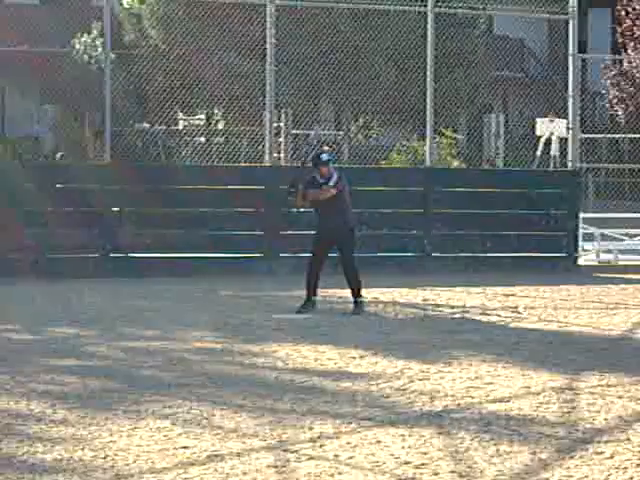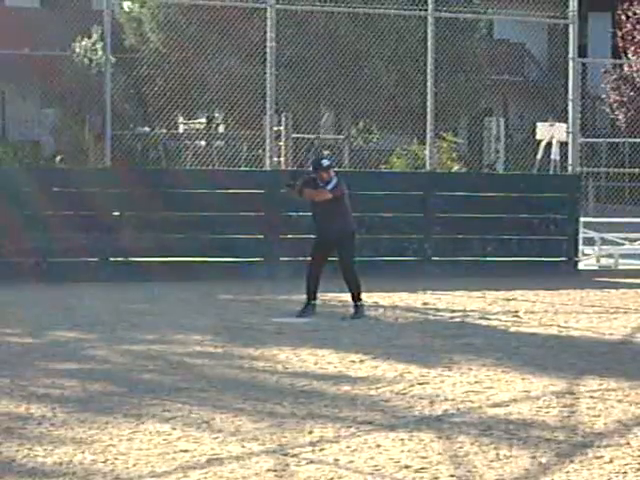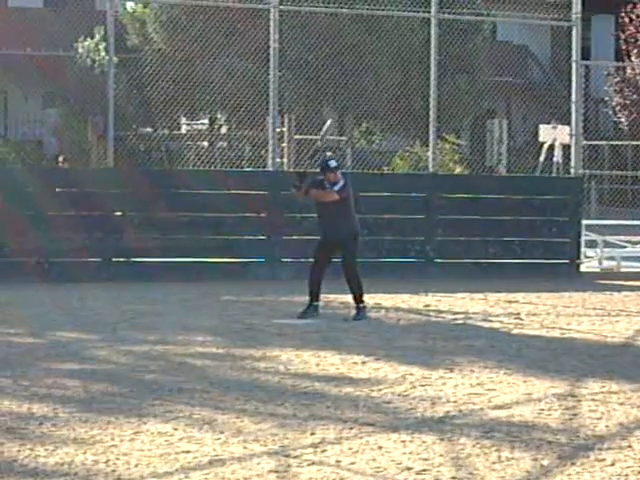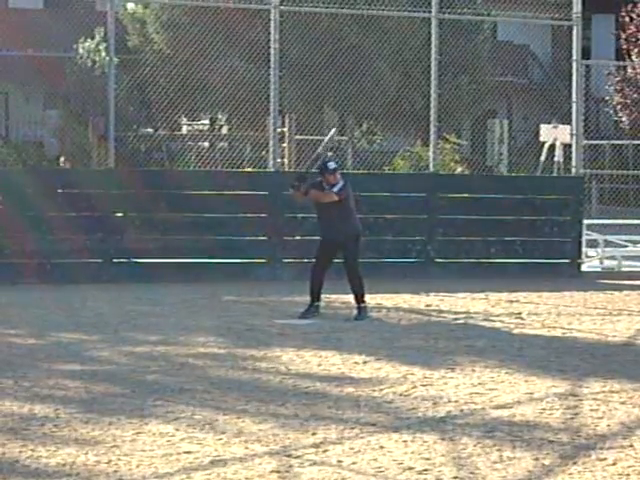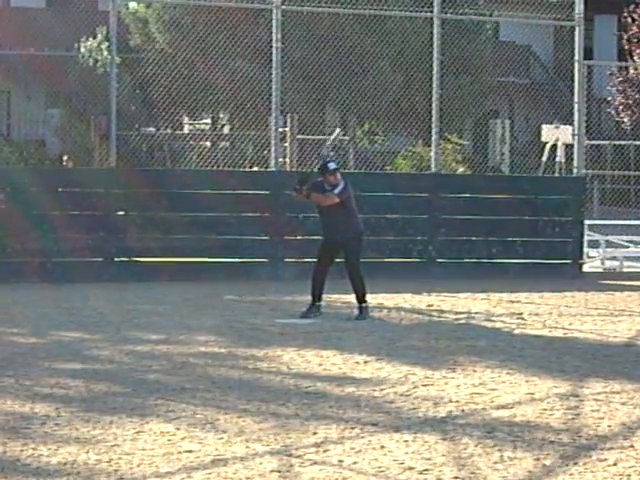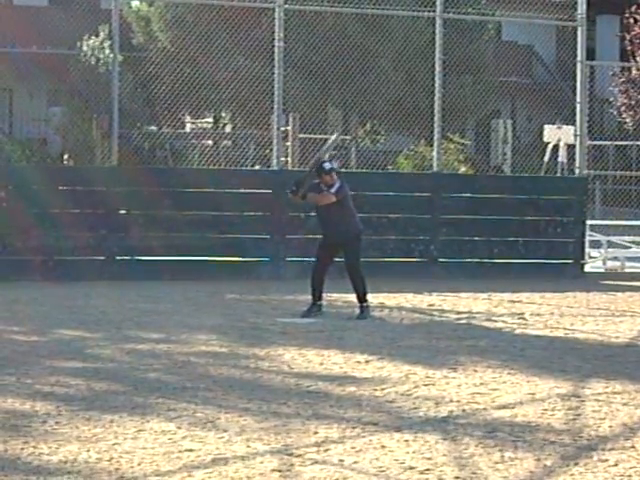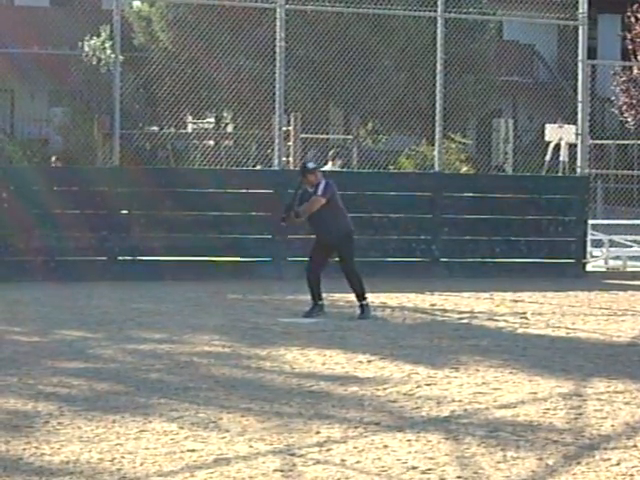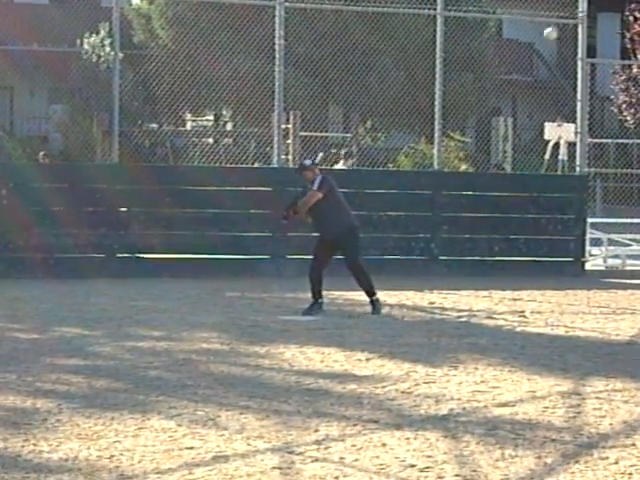
dt=0.5s
person 1, frame 1
left shoulder: (338, 177)
right shoulder: (311, 181)
left elbow: (324, 194)
right elbow: (301, 202)
left wrist: (305, 192)
right wrist: (298, 191)
left hip: (345, 228)
right hip: (324, 229)
left knee: (348, 264)
right knee: (314, 264)
left ankle: (358, 300)
right ankle: (310, 300)
person 1, frame 2
left shoulder: (337, 183)
right shoulder: (311, 181)
left elbow: (319, 196)
right elbow: (297, 189)
left wrist: (301, 190)
right wrist: (295, 185)
left hip: (344, 233)
right hip: (324, 234)
left knee: (347, 267)
right knee: (313, 268)
left ankle: (358, 304)
right ankle: (311, 303)
person 1, frame 3
left shoulder: (343, 184)
right shoulder: (318, 183)
left elbow: (326, 197)
right elbow: (301, 193)
left wrist: (307, 190)
right wrist: (300, 186)
left hip: (348, 235)
right hip: (328, 236)
left knee: (350, 269)
right knee: (316, 268)
left ankle: (360, 306)
right ankle: (313, 305)
person 1, frame 4
left shoulder: (343, 185)
right shoulder: (317, 184)
left elbow: (324, 197)
right elbow: (299, 195)
left wrist: (305, 190)
right wrist: (299, 186)
left hip: (350, 235)
right hip: (329, 236)
left knee: (352, 269)
right knee: (318, 269)
left ankle: (362, 306)
right ankle: (314, 305)
person 1, frame 5
left shoulder: (343, 186)
right shoulder: (318, 184)
left elbow: (325, 200)
right elbow: (302, 195)
left wrist: (307, 193)
right wrist: (301, 189)
left hip: (352, 235)
right hip: (331, 236)
left knee: (353, 269)
right knee: (319, 269)
left ankle: (363, 306)
right ankle: (316, 304)
person 1, frame 6
left shoulder: (340, 186)
right shoulder: (315, 186)
left elbow: (321, 200)
right elbow: (298, 198)
left wrist: (303, 194)
right wrist: (297, 191)
left hip: (351, 235)
right hip: (330, 236)
left knee: (353, 269)
right knee: (318, 269)
left ankle: (364, 305)
right ankle: (316, 304)
person 1, frame 7
left shoulder: (327, 185)
right shoulder: (304, 194)
left elbow: (313, 206)
right elbow: (300, 216)
left wrist: (296, 212)
right wrist: (292, 215)
left hip: (343, 235)
right hip: (323, 238)
left knee: (349, 269)
right knee: (312, 270)
left ankle: (364, 304)
right ankle: (318, 304)
person 1, frame 8
left shoulder: (324, 181)
right shoulder: (307, 192)
left elbow: (310, 200)
right elbow: (307, 215)
left wrist: (294, 211)
right wrist: (295, 211)
left hip: (347, 231)
right hip: (327, 235)
left knee: (354, 265)
right knee: (315, 267)
left ankle: (374, 299)
right ankle: (317, 302)
